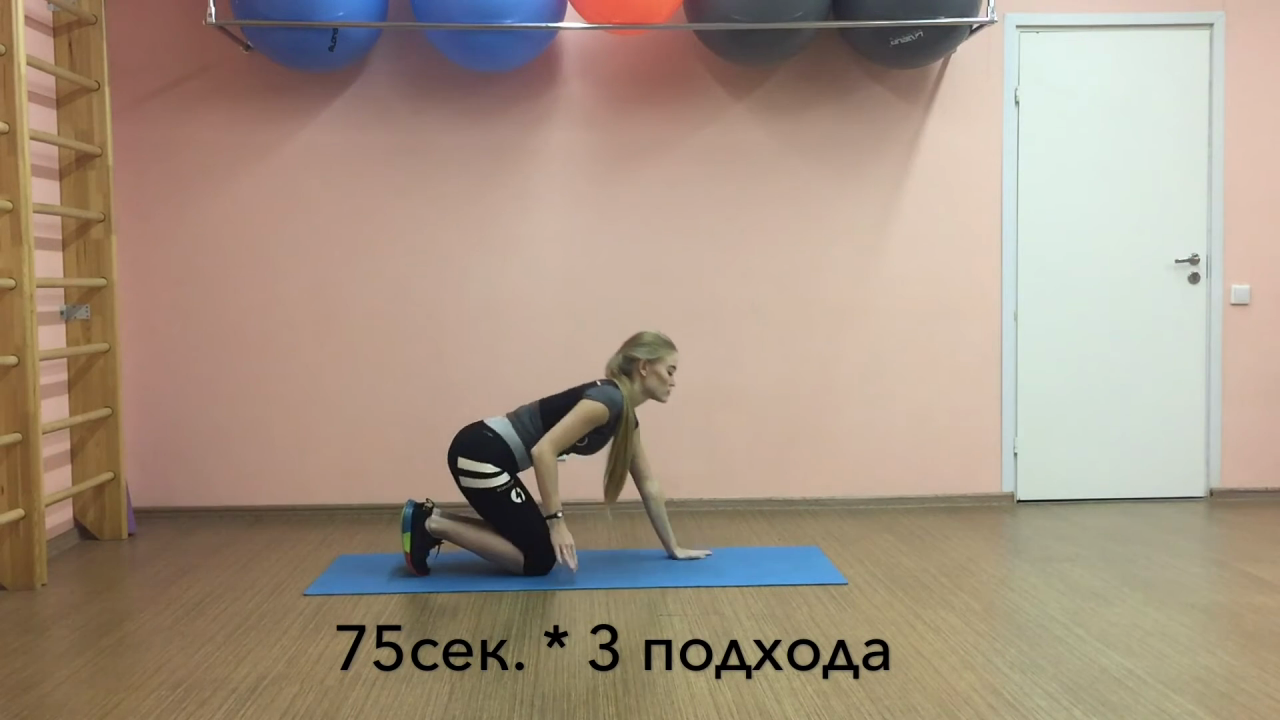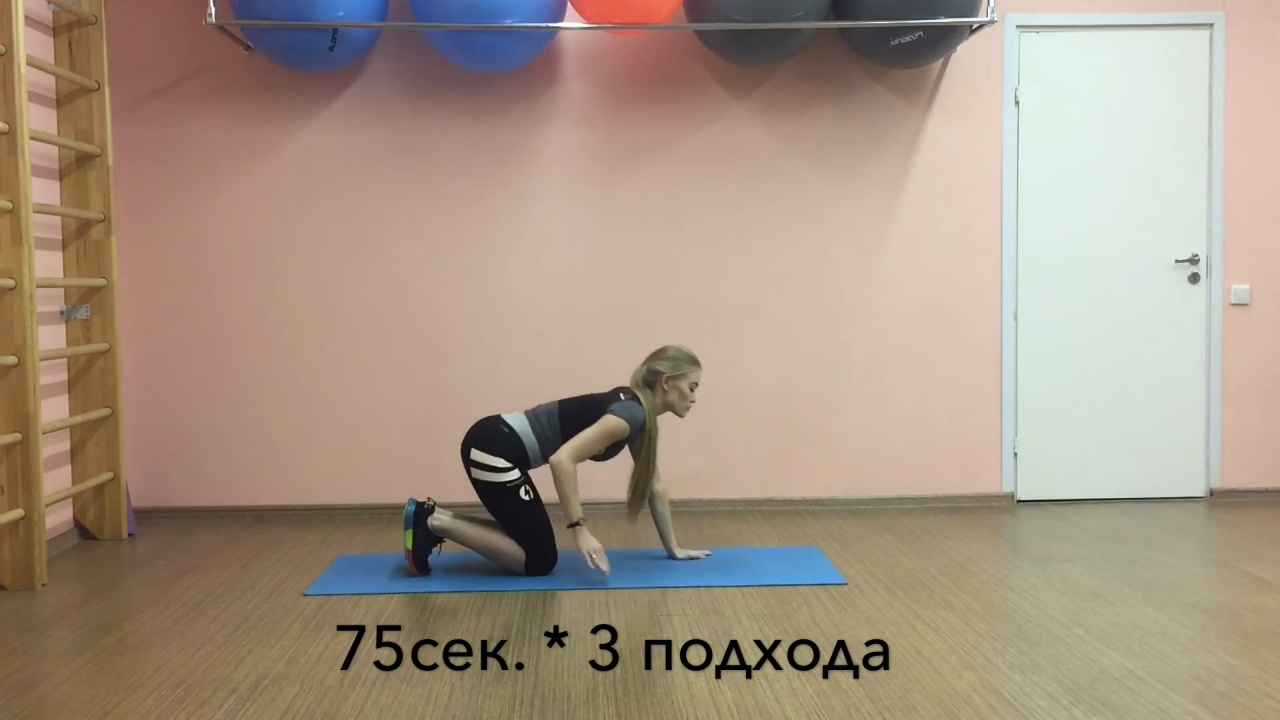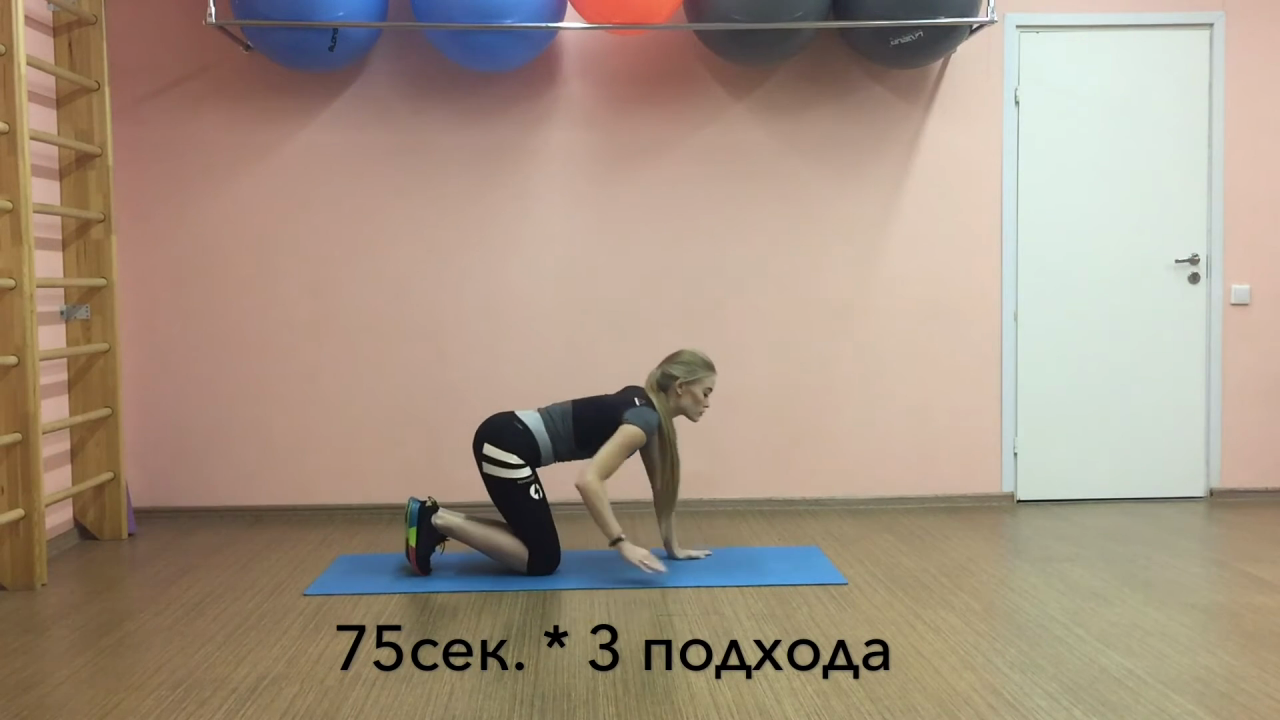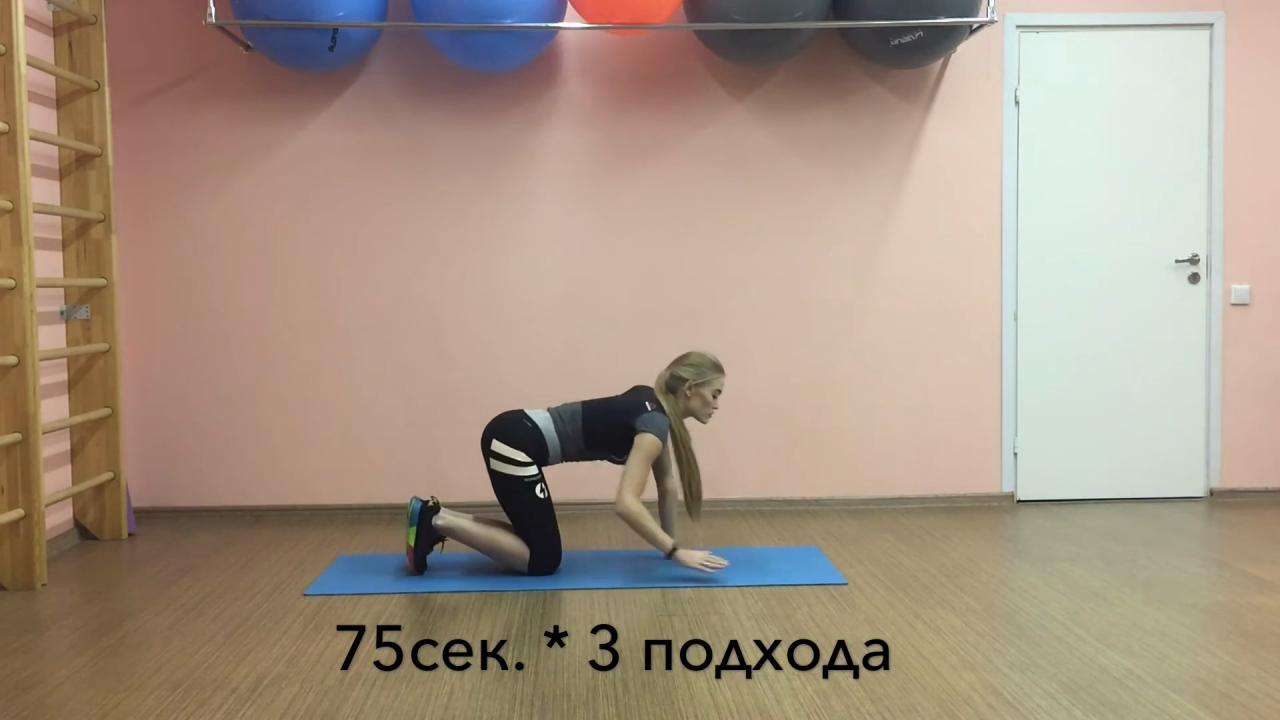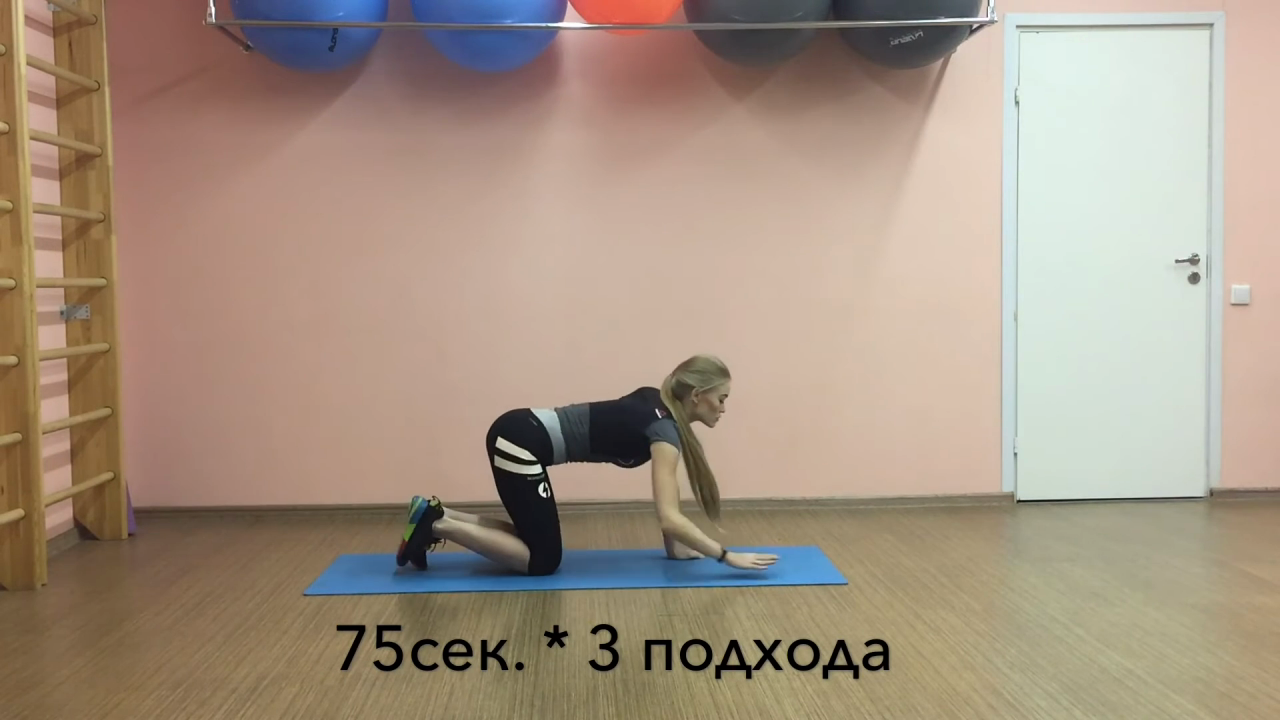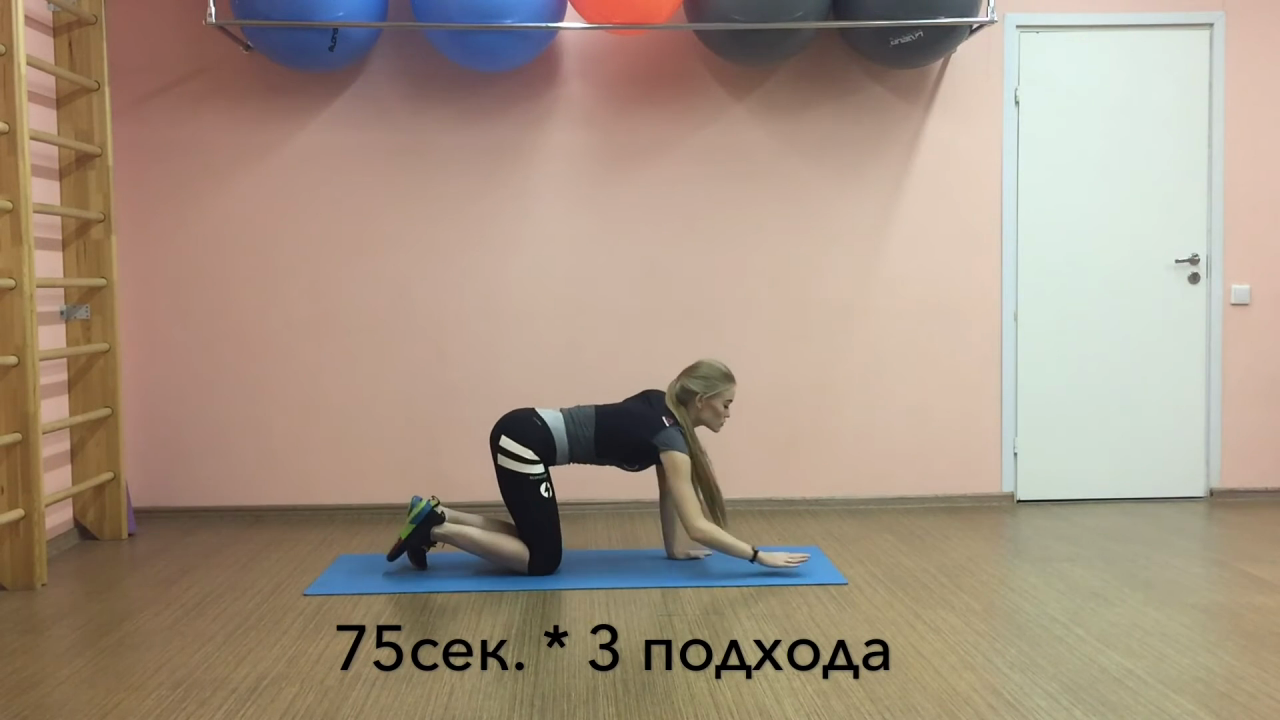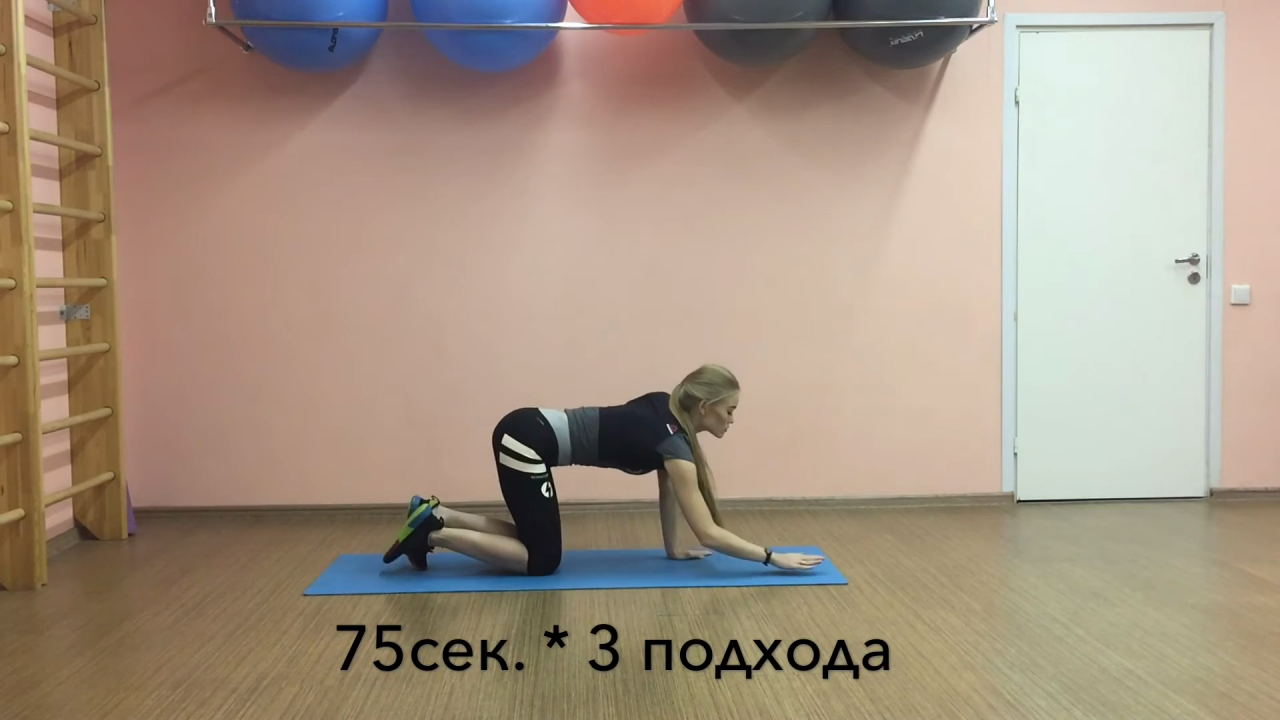
dt=0.1s
person 1, frame 1
left shoulder: (621, 411)
right shoulder: (608, 401)
left elbow: (647, 484)
right elbow: (542, 452)
left wrist: (672, 546)
right wrist: (556, 522)
left hip: (484, 451)
right hip: (478, 453)
left knee: (527, 541)
right knee: (538, 559)
left ankle: (430, 518)
right ankle: (432, 525)
person 1, frame 2
left shoulder: (639, 414)
right shoulder: (631, 414)
left elbow: (653, 487)
right elbow: (561, 460)
left wrist: (673, 548)
right wrist: (580, 530)
left hip: (492, 446)
right hip: (493, 449)
left knee: (530, 542)
right knee: (540, 559)
left ankle: (432, 515)
right ankle: (434, 524)
person 1, frame 3
left shoulder: (647, 407)
right shoulder: (643, 418)
left elbow: (661, 483)
right elbow: (587, 480)
left wrist: (672, 546)
right wrist: (620, 543)
left hip: (503, 439)
right hip: (505, 446)
left knee: (533, 540)
right knee: (542, 559)
left ankle: (435, 517)
right ankle: (437, 522)
person 1, frame 4
left shoulder: (656, 408)
right shoulder: (655, 422)
left elbow: (666, 483)
right elbow: (626, 503)
left wrist: (675, 548)
right wrist: (676, 552)
left hip: (511, 436)
right hip: (514, 443)
left knee: (536, 542)
right knee: (544, 561)
left ankle: (437, 516)
right ankle: (439, 522)
person 1, frame 5
left shoulder: (659, 405)
right shoulder: (664, 431)
left elbow: (661, 480)
right elbow: (669, 517)
left wrist: (673, 547)
right wrist: (726, 556)
left hip: (516, 433)
right hip: (520, 443)
left knee: (534, 539)
right knee: (543, 560)
left ankle: (439, 515)
right ankle: (437, 525)
person 1, frame 6
left shoulder: (664, 407)
right shoulder: (670, 438)
left elbow: (666, 485)
right elbow: (697, 527)
left wrist: (673, 548)
right wrist: (760, 555)
left hip: (521, 433)
right hip: (524, 441)
left knee: (536, 543)
right knee: (543, 561)
left ankle: (439, 515)
right ankle: (437, 528)
person 1, frame 7
left shoulder: (668, 407)
right shoulder: (673, 443)
left elbow: (666, 485)
right elbow: (709, 534)
left wrist: (673, 549)
right wrist: (774, 557)
left hip: (522, 431)
right hip: (526, 441)
left knee: (537, 541)
right knee: (542, 560)
left ankle: (438, 515)
right ankle: (433, 533)
